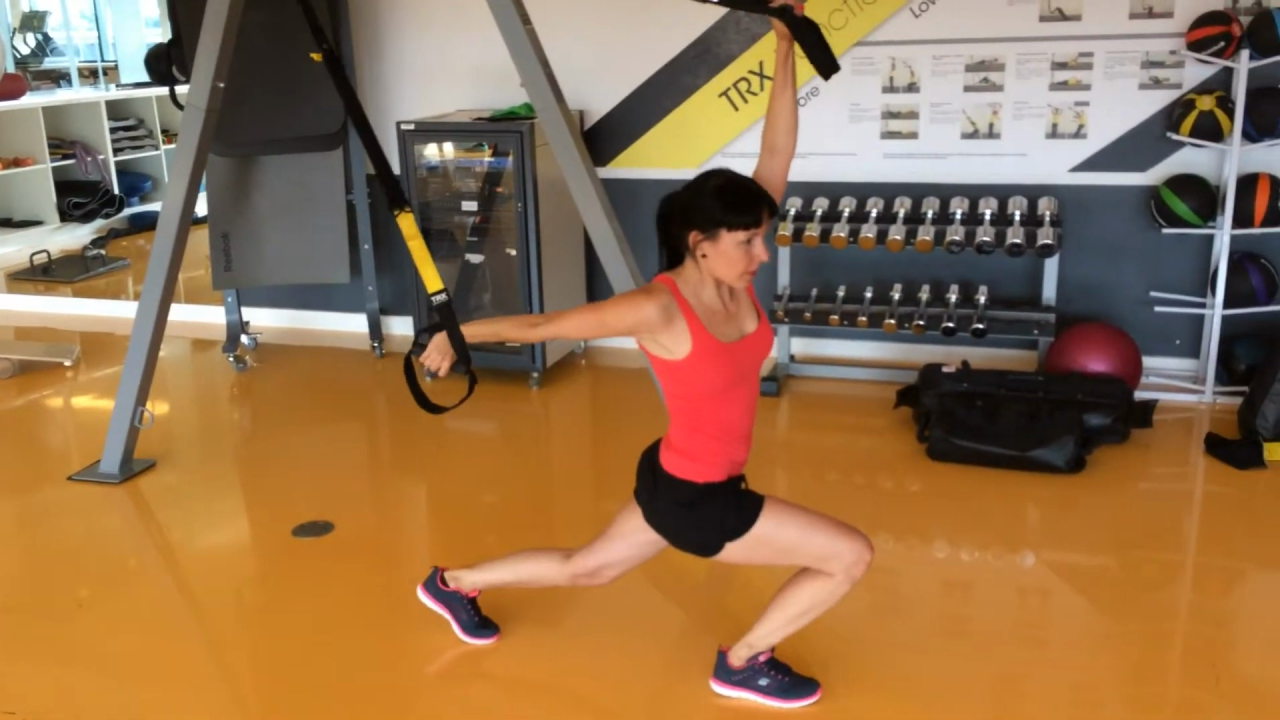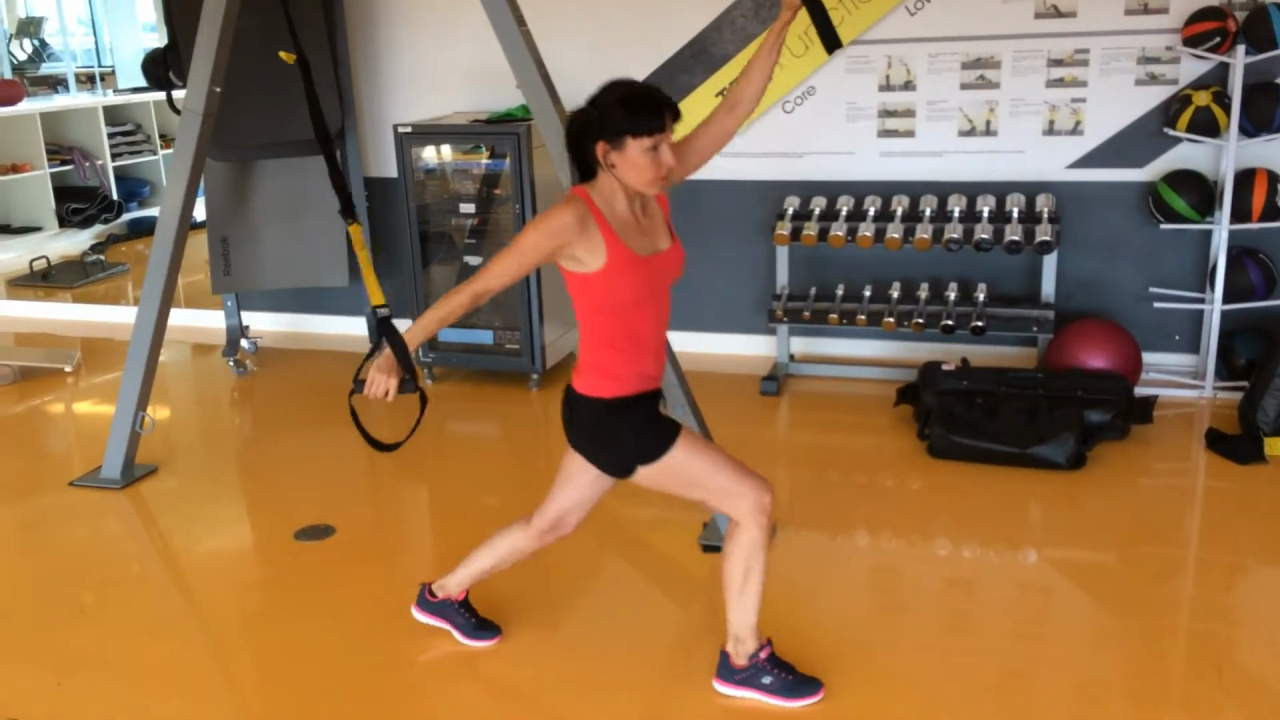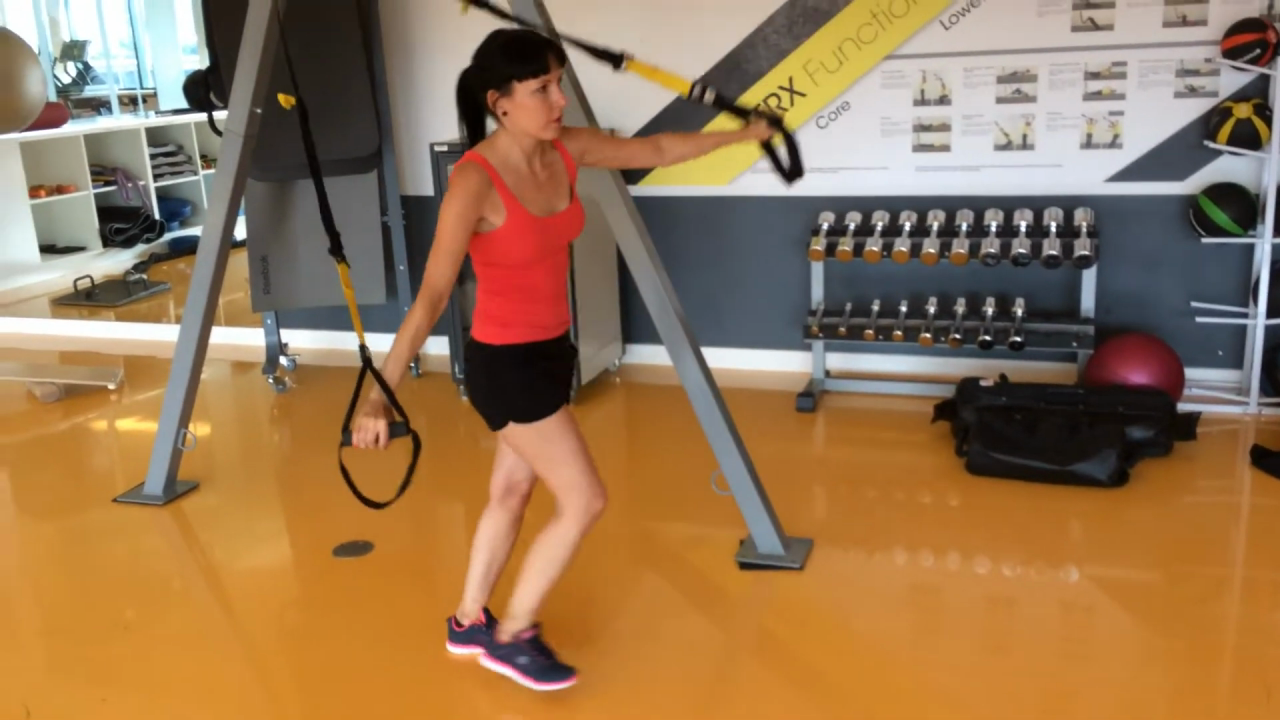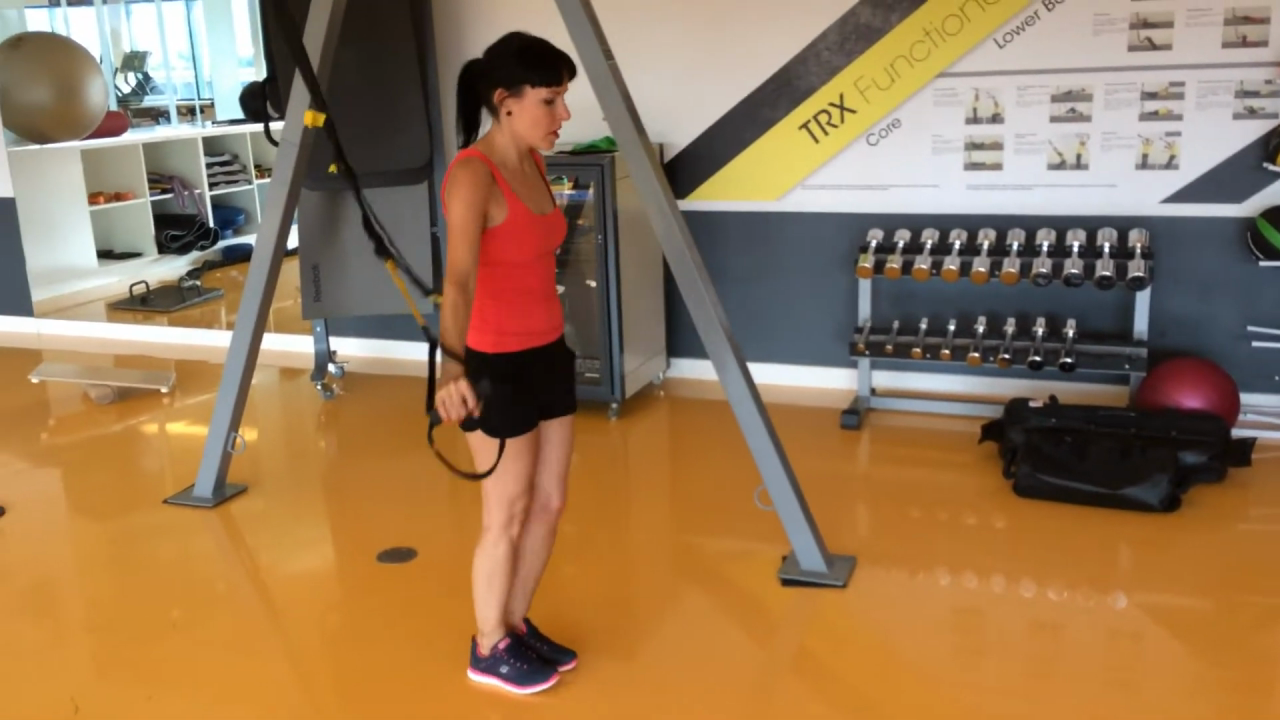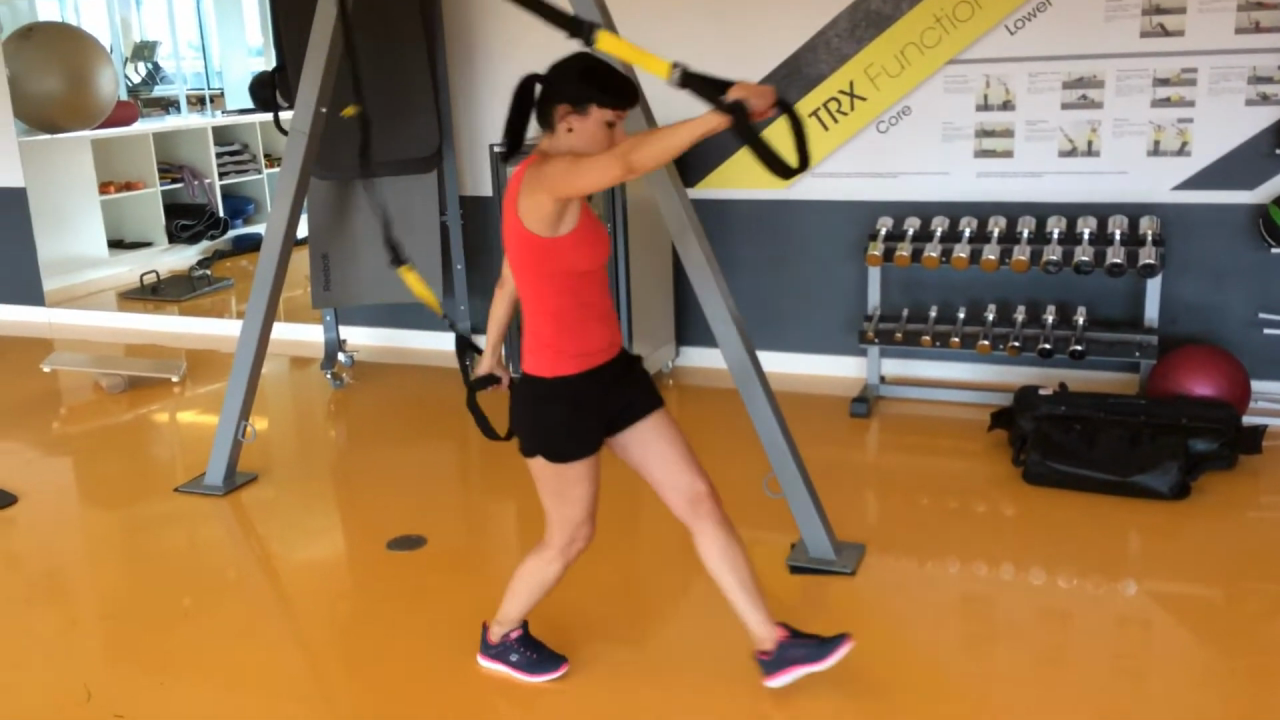
dt=0.5s
person 1, frame 1
left shoulder: (730, 276)
right shoulder: (657, 309)
left elbow: (778, 158)
right elbow: (540, 324)
right wrist: (454, 335)
left hip: (698, 482)
right hip: (691, 496)
left knee: (588, 568)
right knee: (849, 556)
left ankle: (451, 585)
right ankle: (742, 662)
person 1, frame 2
left shoulder: (650, 186)
right shoulder: (573, 218)
left elbow: (733, 112)
right elbow: (477, 287)
right wrist: (398, 350)
left hip: (632, 401)
right hip: (608, 412)
left knee: (549, 523)
right knee: (753, 501)
left ankle: (441, 595)
right ankle: (743, 659)
person 1, frame 3
left shoulder: (563, 150)
right shoulder: (472, 182)
left elbow: (650, 153)
right elbow: (432, 294)
left wrist: (737, 135)
right wrist: (381, 392)
left hip: (549, 351)
right hip: (503, 364)
left knee: (510, 493)
right knee: (585, 501)
left ankle: (469, 619)
right ankle: (508, 633)
person 1, frame 4
left shoulder: (530, 164)
right shoulder: (472, 176)
right elbow: (458, 276)
right wrist: (452, 365)
left hip: (548, 359)
right hip: (494, 371)
left knee: (548, 507)
right knee: (506, 519)
left ankle: (516, 625)
right ankle: (489, 649)
person 1, frame 5
left shoulder: (544, 184)
right shoulder: (545, 179)
left elbow: (512, 280)
right elbow: (633, 161)
left wrist: (492, 348)
right wrist: (728, 106)
left hip: (611, 377)
right hip: (556, 396)
left knee: (699, 501)
right knee: (570, 537)
left ankle: (776, 646)
right ankle: (501, 638)
